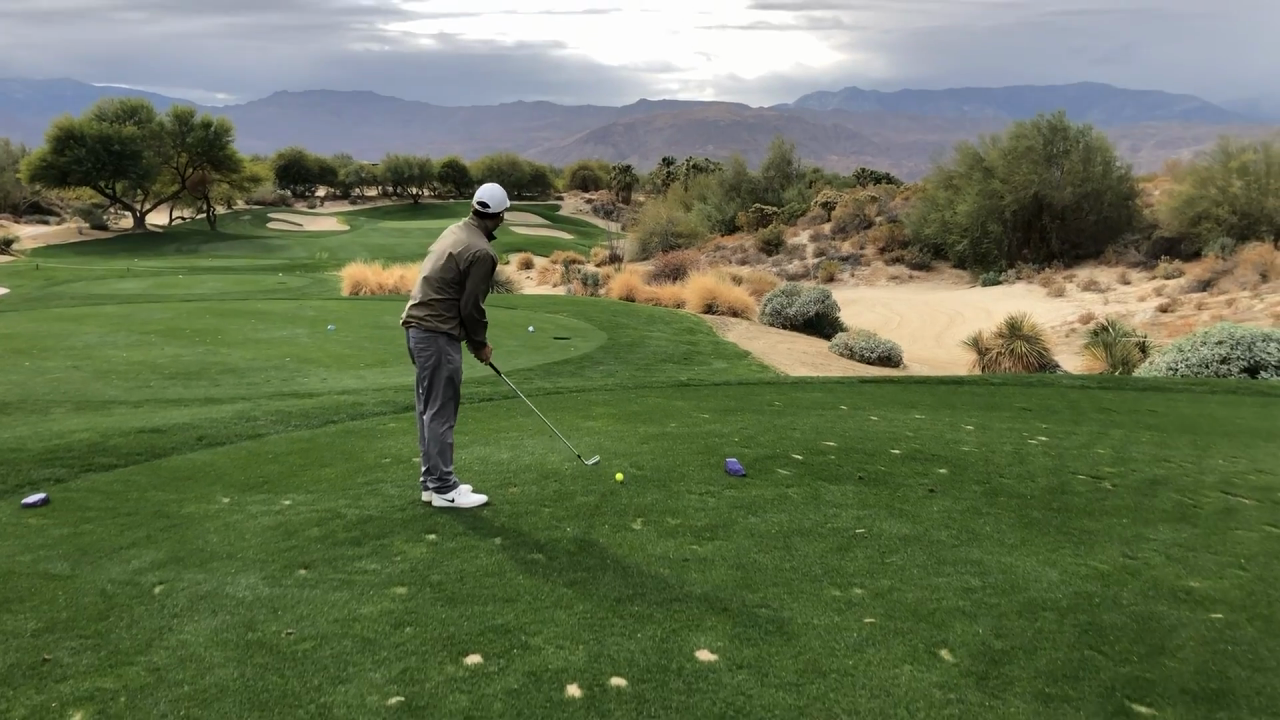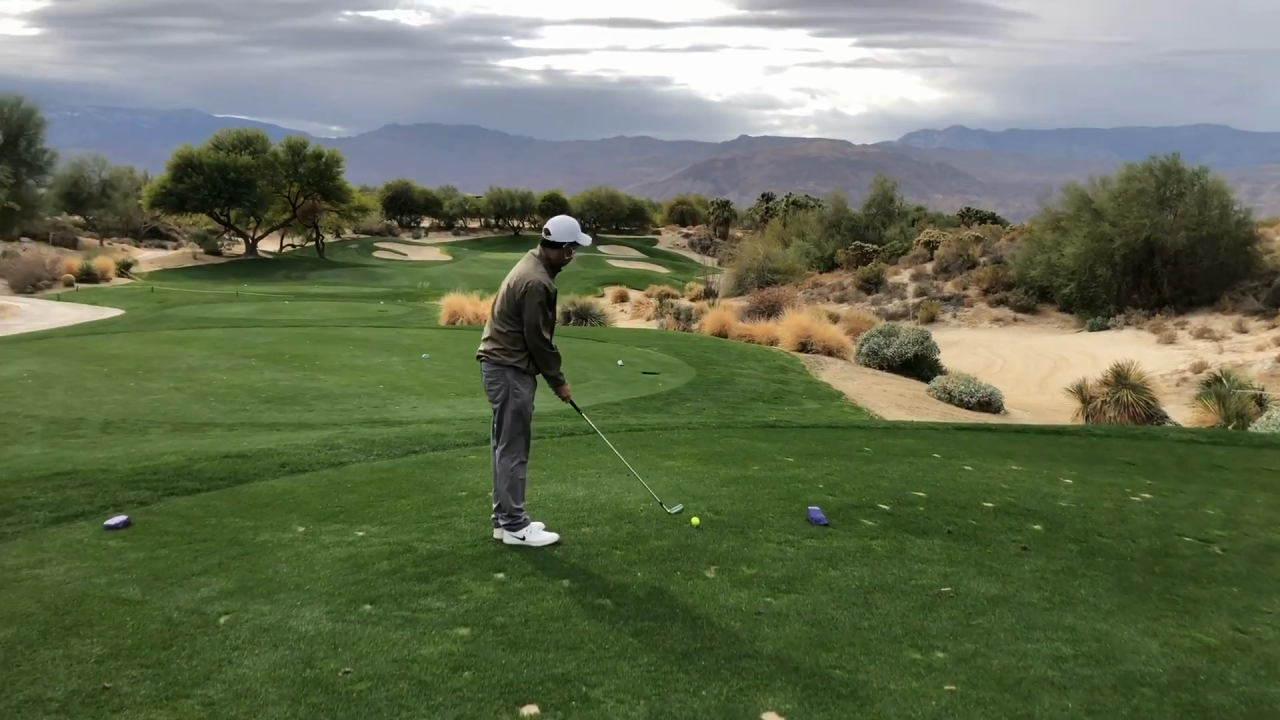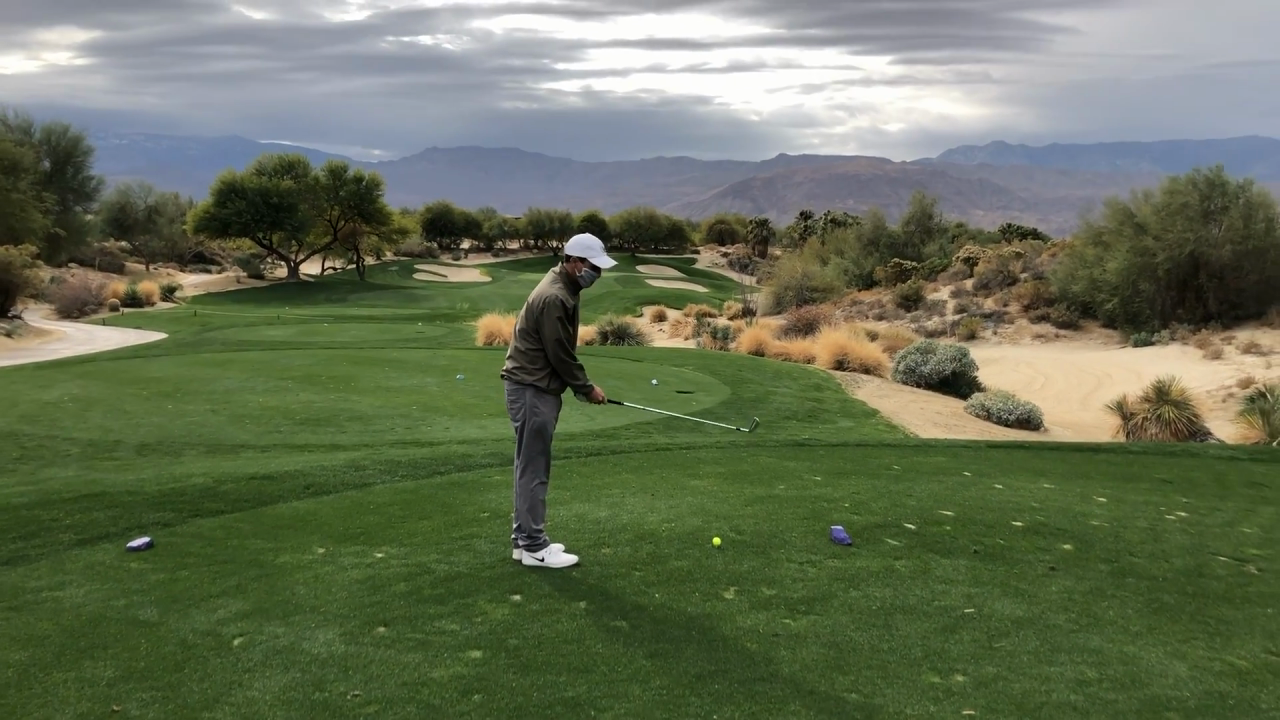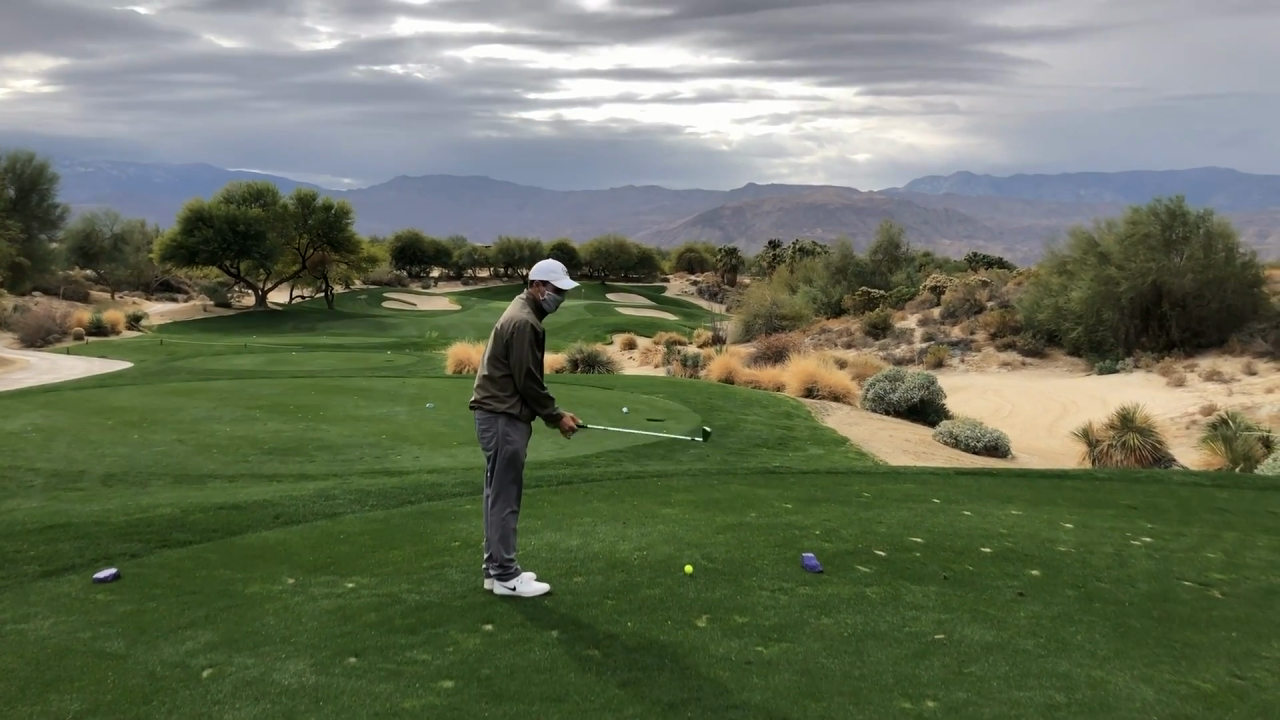
dt=1s
person 1, frame 1
left shoulder: (455, 231)
right shoulder: (481, 252)
right elbow: (471, 306)
left wrist: (474, 340)
right wrist: (480, 344)
left hip: (420, 327)
right hip: (438, 335)
left knee: (430, 409)
right knee: (440, 412)
left ankle: (433, 480)
right ankle: (443, 489)
person 1, frame 2
left shoulder: (532, 267)
right shoulder: (536, 281)
right elbow: (537, 339)
left wrist: (551, 375)
right wrist: (557, 380)
left hip: (504, 366)
right hip: (510, 370)
left knee: (506, 445)
right knee: (513, 448)
left ankle: (504, 517)
right ankle: (514, 526)
person 1, frame 3
left shoulder: (561, 288)
right shoulder: (554, 297)
right elbow: (560, 354)
left wrist: (581, 385)
right wrist: (587, 387)
left hip: (536, 387)
right hip: (532, 390)
left knee: (531, 466)
right knee: (534, 468)
left ankle: (525, 538)
right ankle: (533, 547)
person 1, frame 4
left shoulder: (521, 313)
right shoulder: (525, 322)
right elbow: (528, 381)
left wrist: (550, 412)
right wrist: (555, 416)
left hip: (500, 413)
right hip: (503, 417)
left knee: (499, 493)
right knee: (505, 496)
left ankle: (496, 567)
right ankle: (505, 575)
